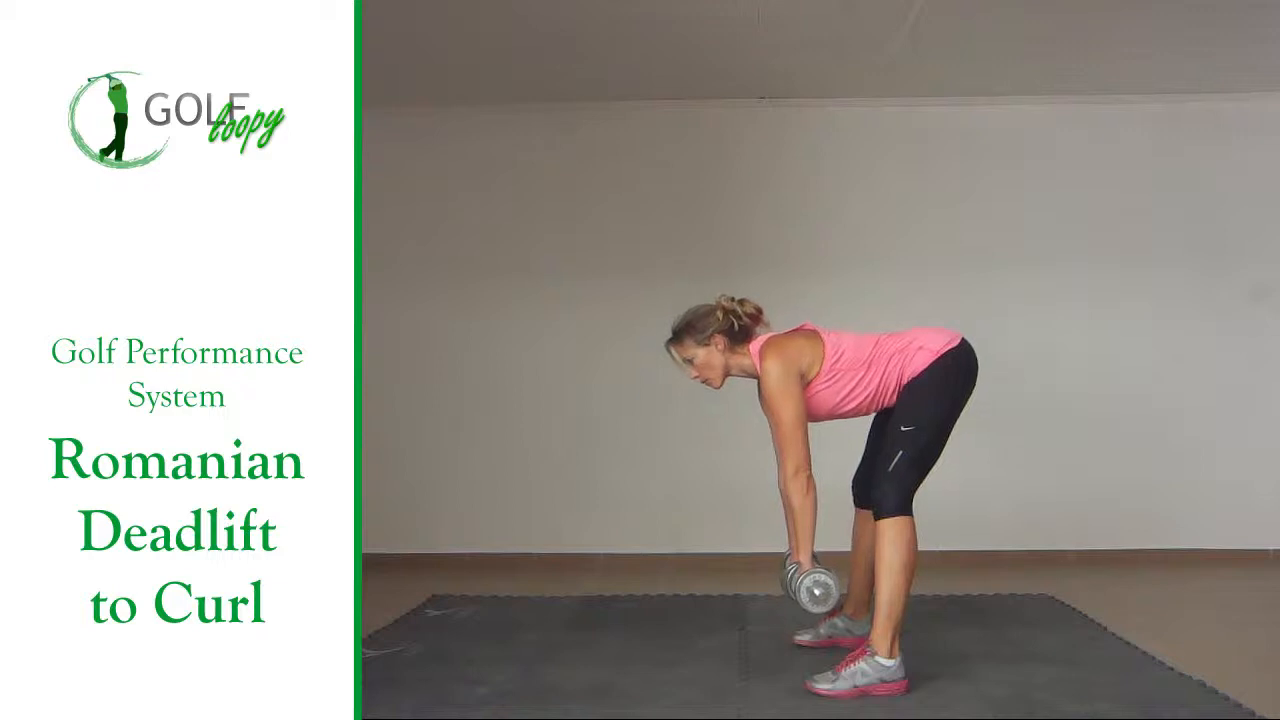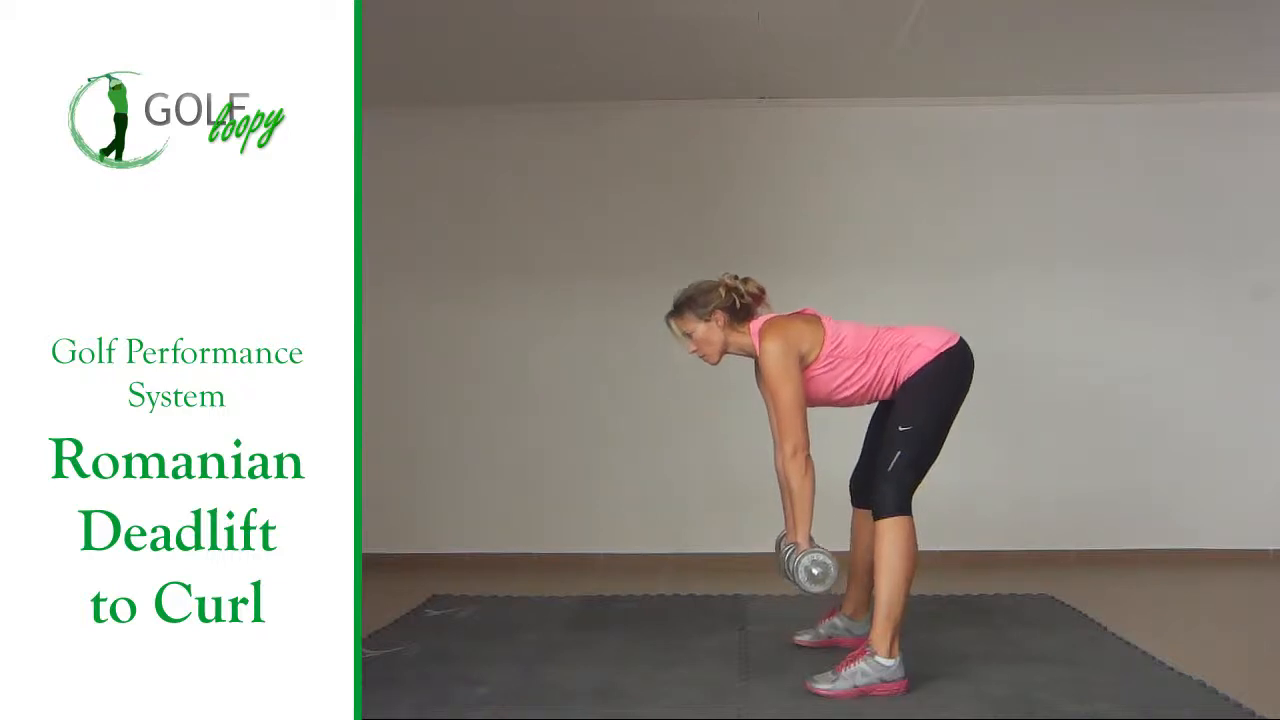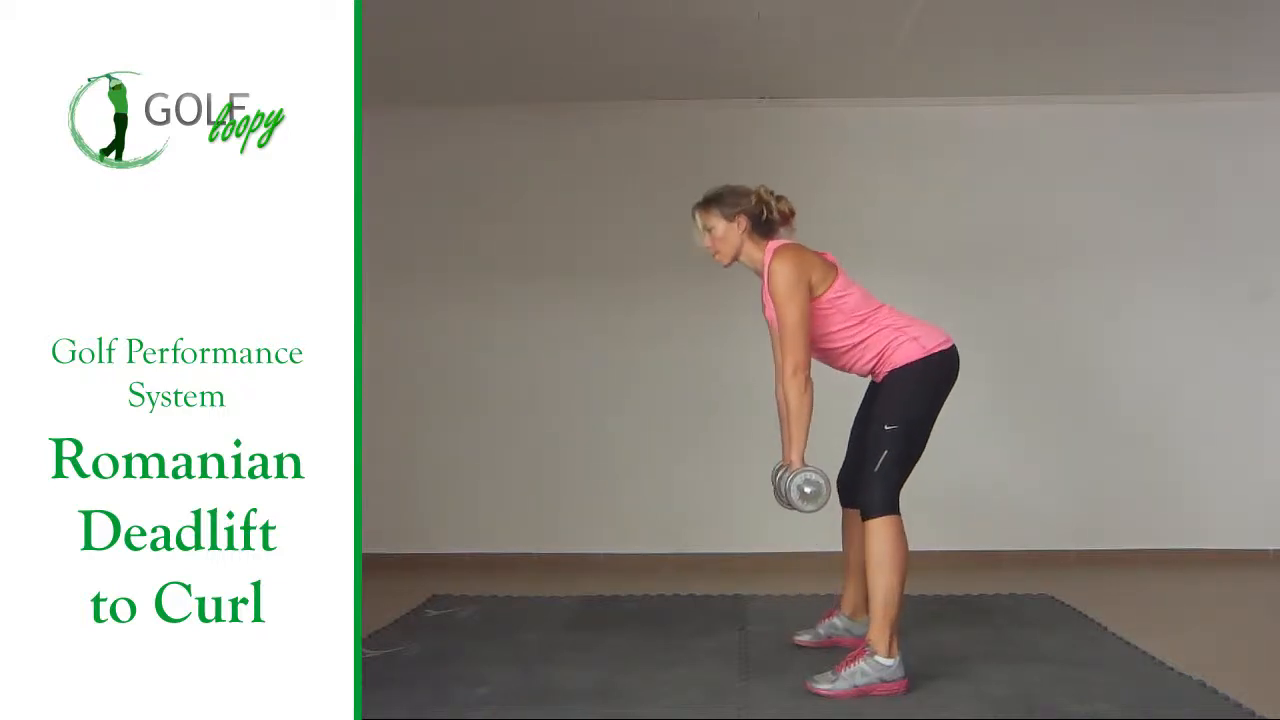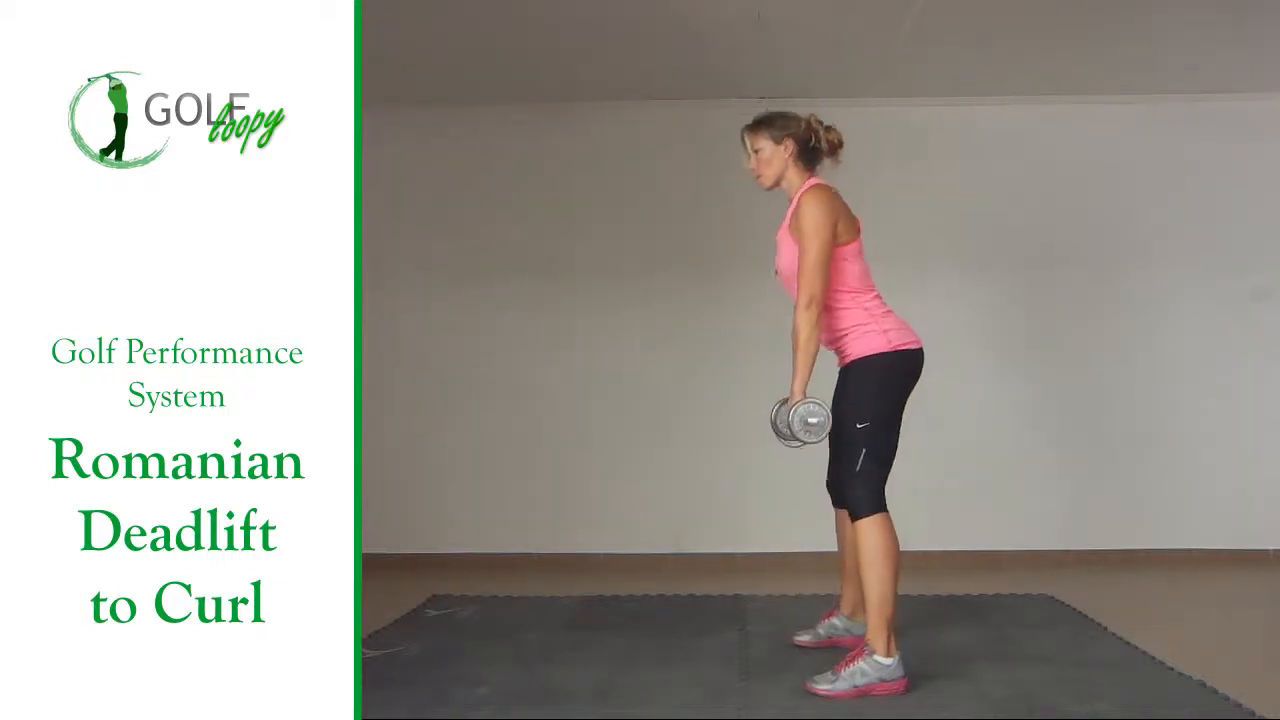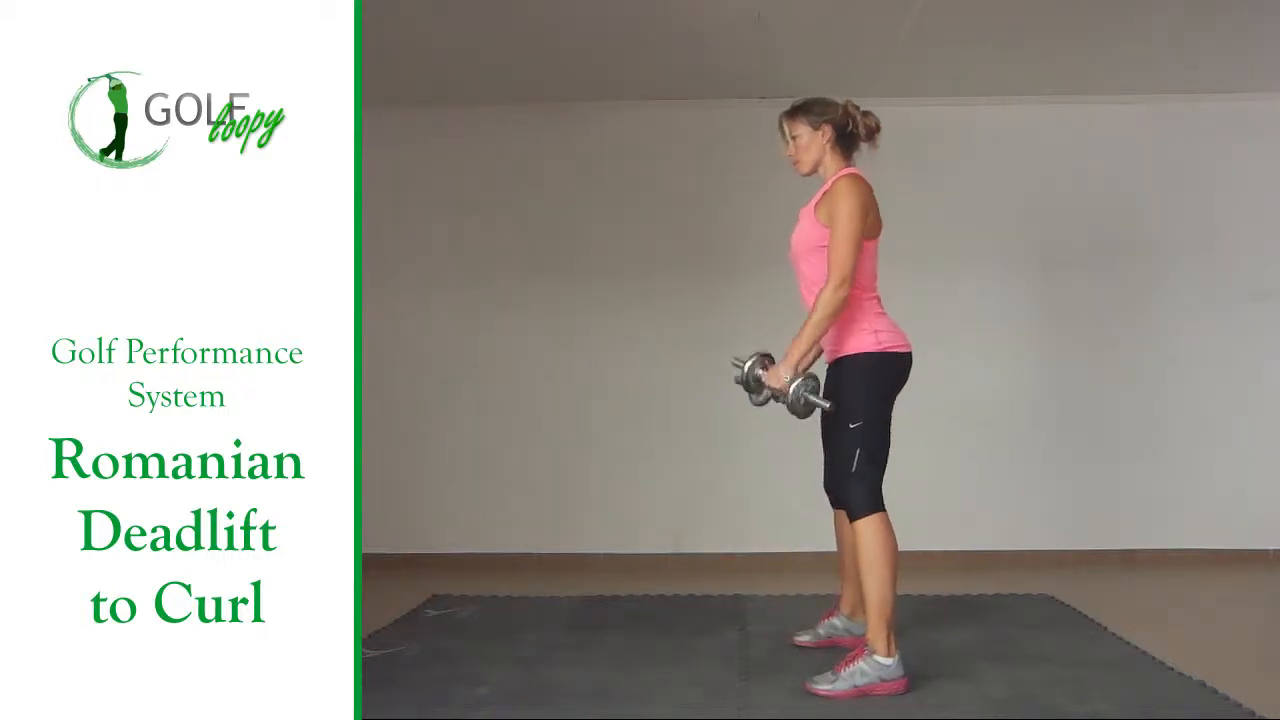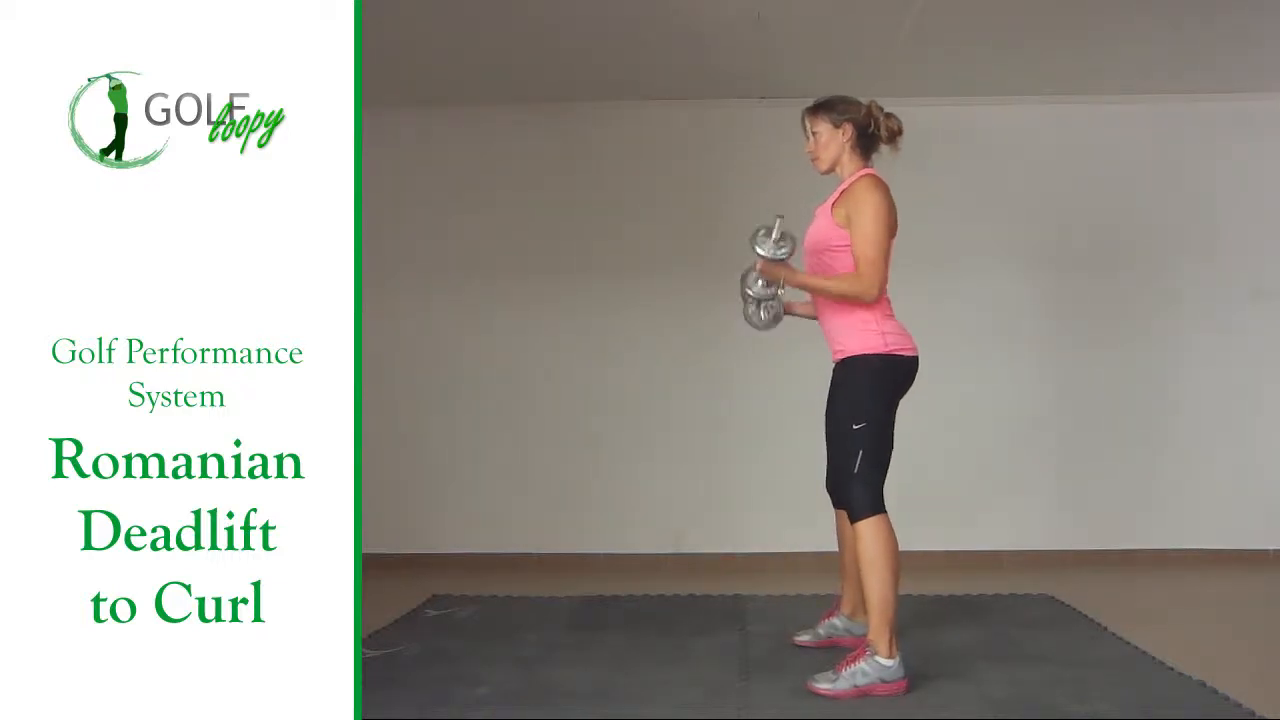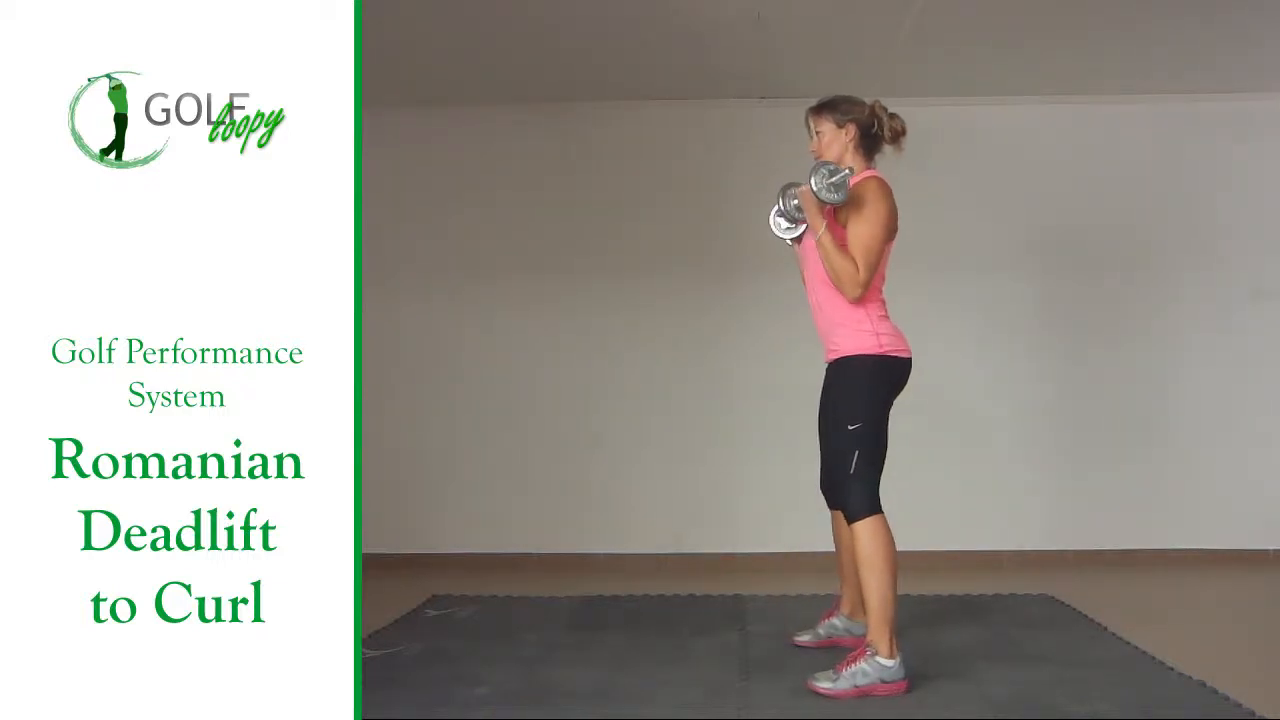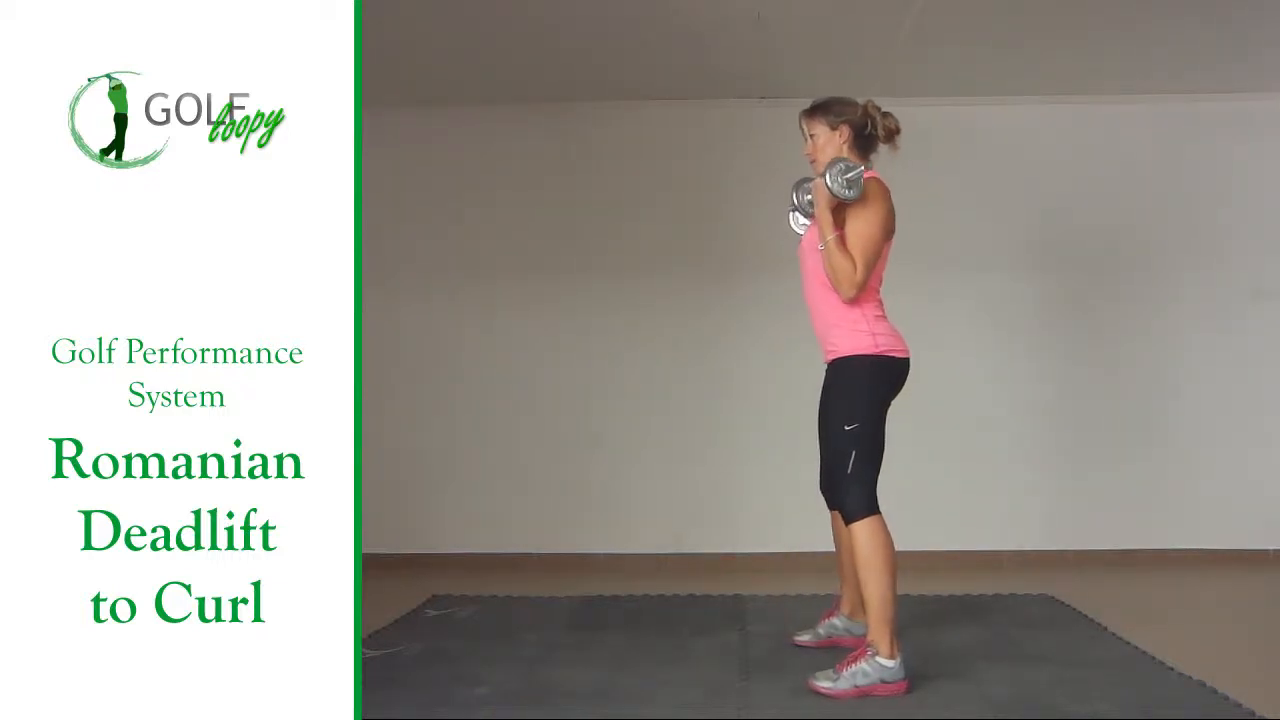
dt=0.4s
person 1, frame 1
left shoulder: (775, 360)
right shoulder: (768, 372)
left elbow: (799, 474)
right elbow: (788, 472)
left wrist: (804, 558)
right wrist: (796, 550)
left hip: (940, 364)
right hip: (919, 373)
left knee: (889, 494)
right knee: (867, 490)
left ankle: (883, 660)
right ankle: (854, 618)
person 1, frame 2
left shoulder: (775, 342)
right shoulder: (765, 357)
left elbow: (798, 454)
right elbow: (784, 454)
left wrist: (803, 538)
right wrist: (792, 531)
left hip: (937, 364)
right hip: (915, 372)
left knee: (888, 494)
right knee: (864, 489)
left ankle: (883, 660)
right ankle: (853, 618)
person 1, frame 3
left shoulder: (785, 262)
right shoulder: (771, 279)
left elbow: (798, 373)
right elbow: (785, 378)
left wrist: (797, 459)
right wrist: (788, 458)
left hip: (920, 361)
right hip: (902, 367)
left knee: (875, 495)
right knee: (852, 488)
left ankle: (883, 659)
right ankle: (852, 617)
person 1, frame 4
left shoulder: (815, 200)
right shoulder: (799, 212)
left elbow: (811, 304)
right elbow: (806, 308)
left wrist: (799, 391)
right wrist: (796, 392)
left hip: (881, 356)
right hip: (866, 360)
left knee: (862, 494)
right knee: (842, 488)
left ankle: (882, 658)
right ankle: (852, 616)
person 1, frame 5
left shoulder: (849, 188)
right shoulder: (827, 198)
left elbow: (840, 286)
left wrist: (791, 359)
right wrist: (806, 361)
left hip: (869, 356)
right hip: (850, 358)
left knee: (860, 495)
right knee: (841, 491)
left ankle: (882, 658)
right ankle: (851, 616)
person 1, frame 6
left shoulder: (867, 189)
right shoulder: (845, 197)
left elbow: (869, 287)
left wrist: (795, 278)
right wrist: (792, 304)
left hip: (875, 359)
right hip: (856, 360)
left knee: (862, 496)
right knee: (844, 490)
left ankle: (882, 658)
right ankle: (852, 616)
person 1, frame 7
left shoulder: (870, 191)
right shoulder: (844, 195)
left elbow: (855, 285)
left wrist: (818, 223)
right wrist: (799, 235)
left hip: (868, 359)
right hip: (849, 360)
left knee: (859, 496)
right knee: (838, 490)
left ankle: (884, 657)
right ankle: (852, 616)
person 1, frame 8
left shoulder: (868, 192)
right shoulder: (843, 196)
left elbow: (850, 285)
left wrist: (824, 219)
right wrist: (812, 225)
left hip: (866, 360)
right hip: (847, 361)
left knee: (856, 497)
right knee: (838, 491)
left ankle: (884, 658)
right ankle: (850, 617)
